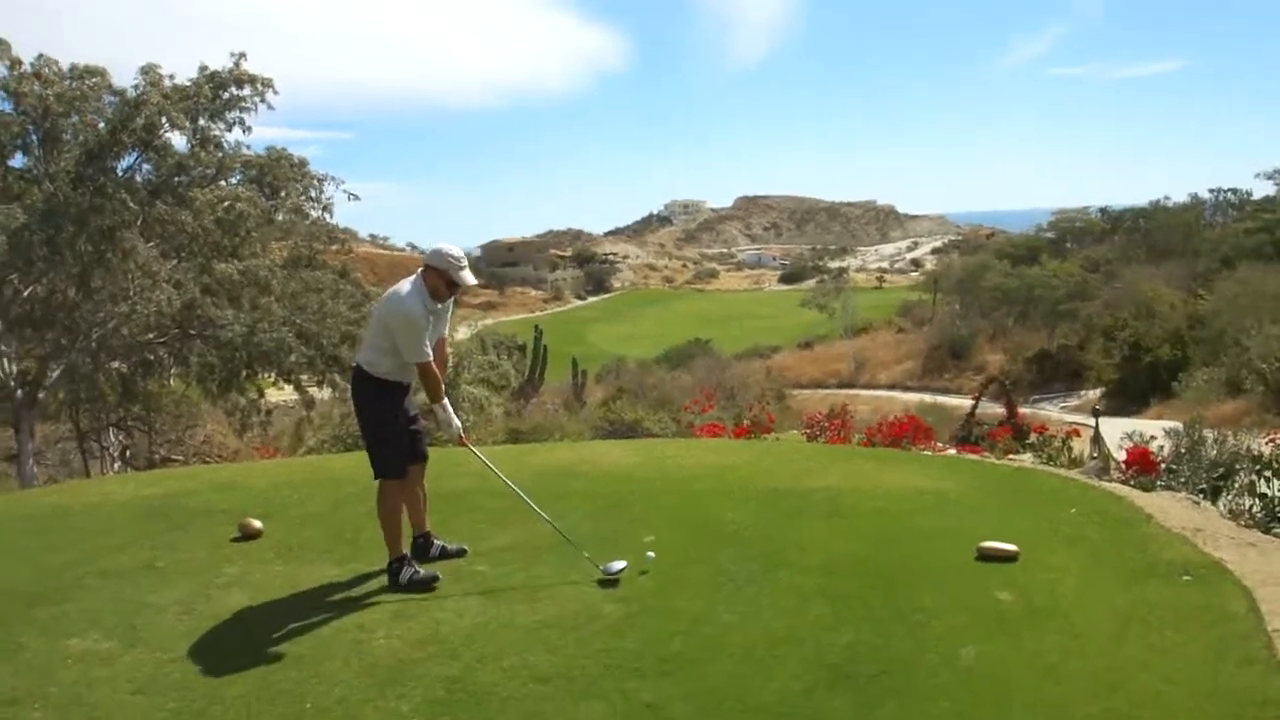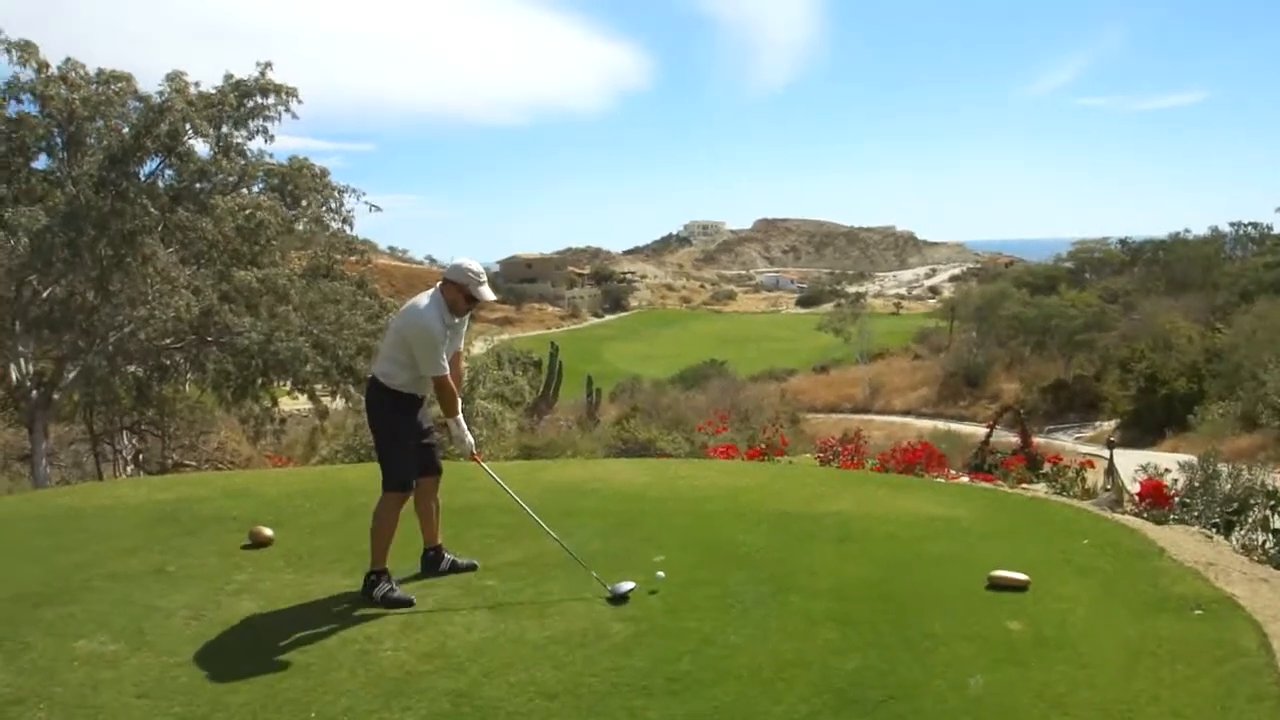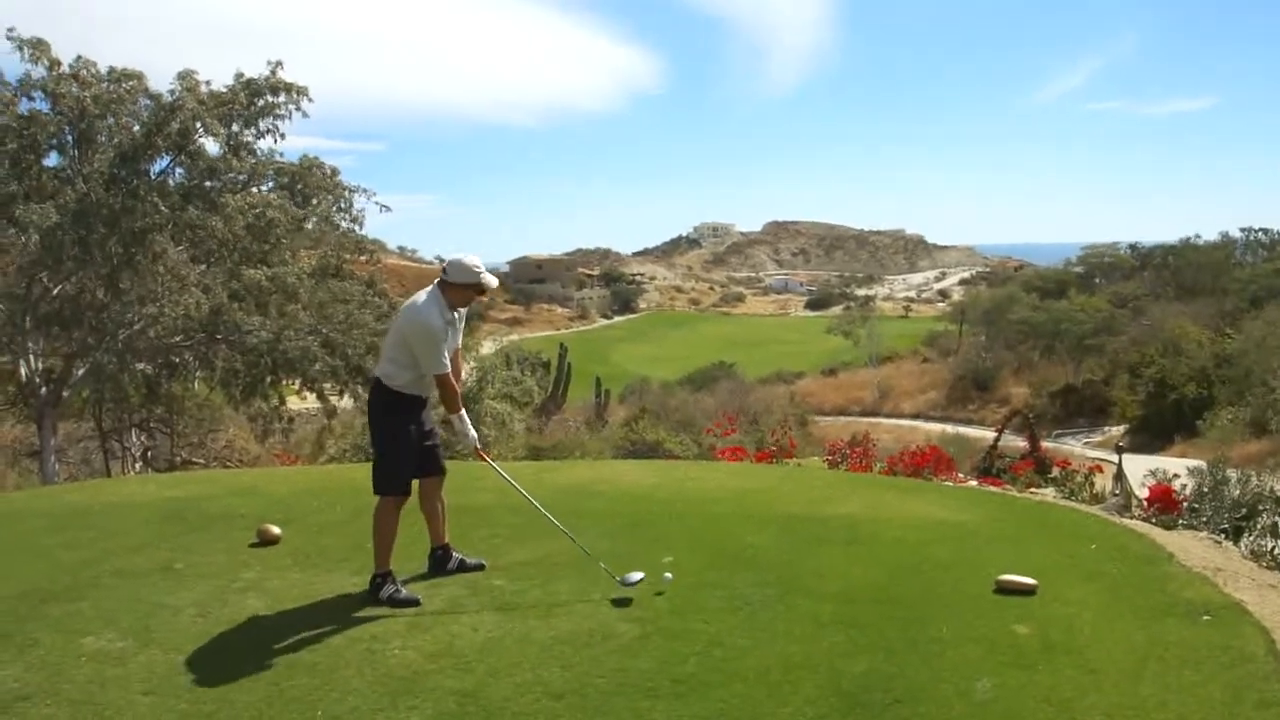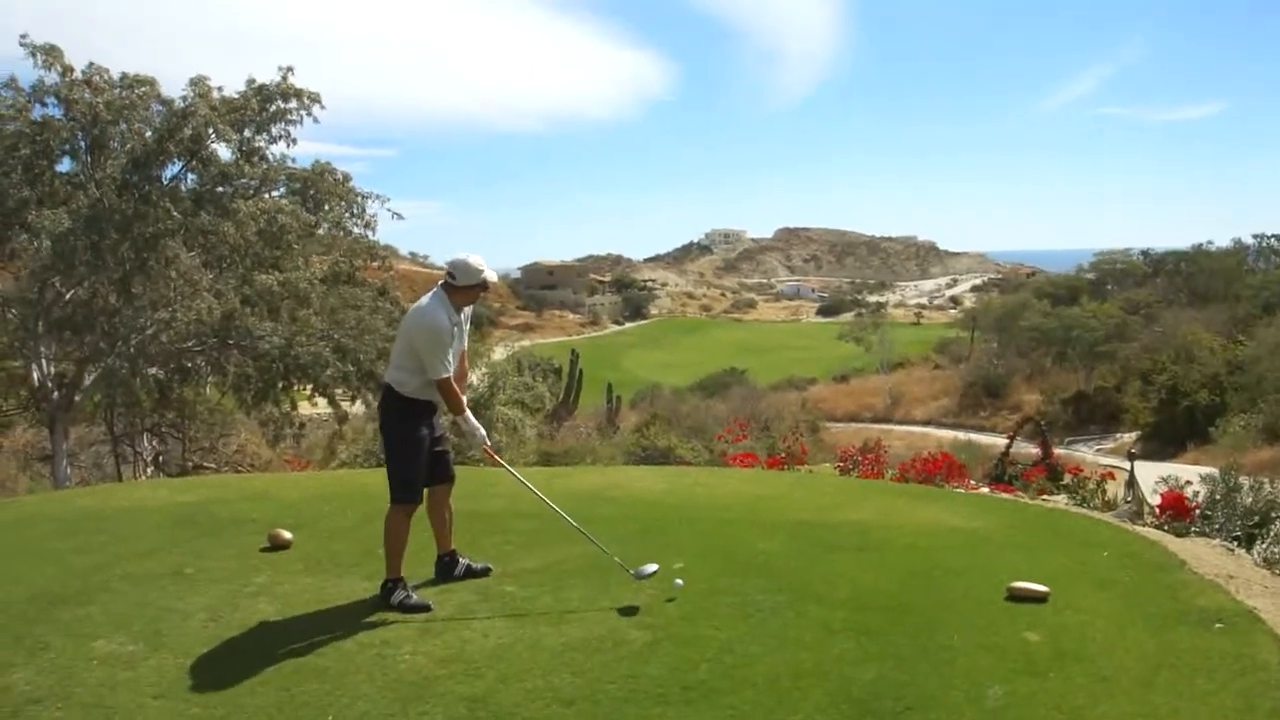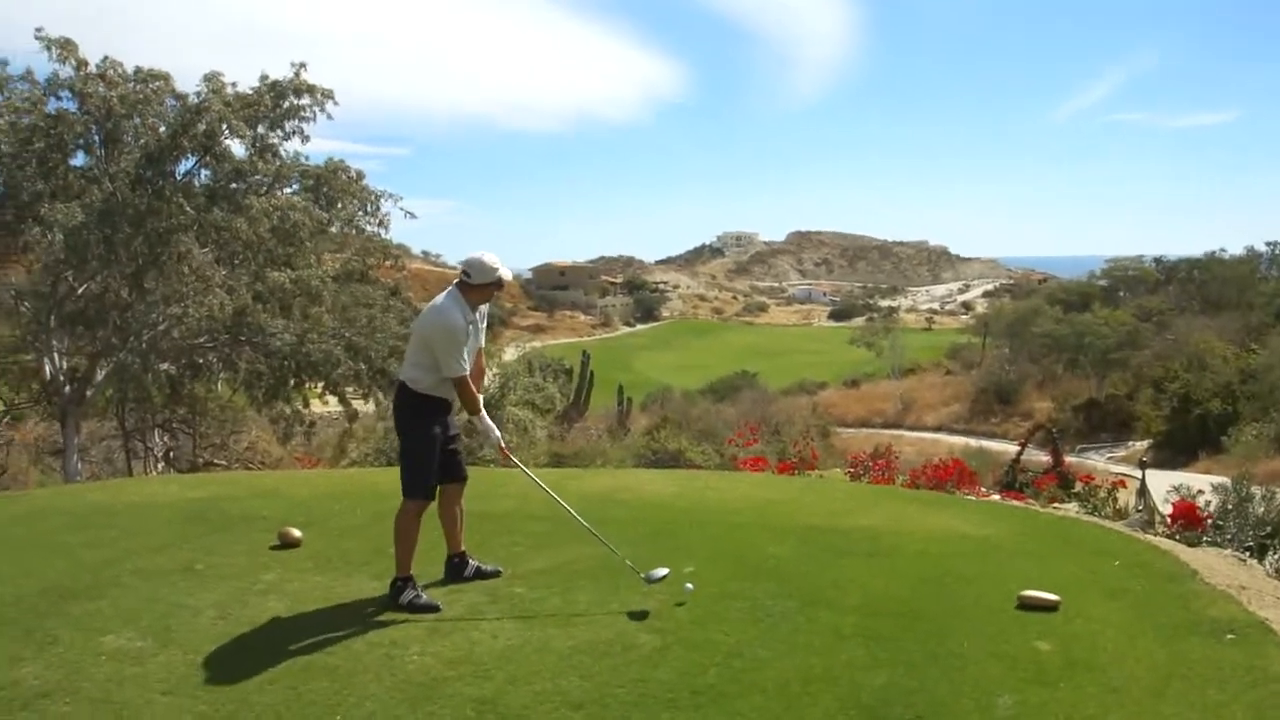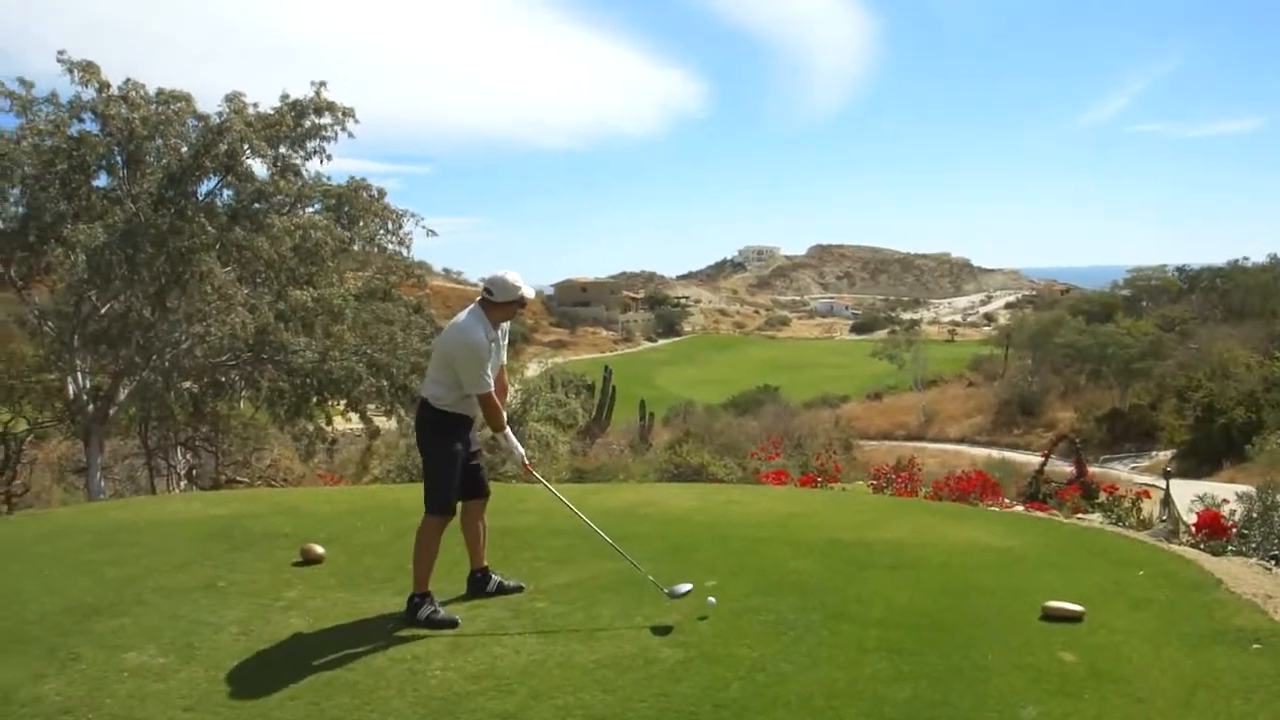
dt=0.2s
person 1, frame 1
left shoulder: (440, 296)
right shoulder: (406, 307)
left elbow: (440, 349)
right elbow: (426, 368)
left wrist: (440, 398)
right wrist: (446, 413)
left hip: (399, 386)
right hip: (375, 387)
left knee: (415, 466)
right knee: (394, 476)
left ankle: (423, 541)
right ankle: (398, 563)
person 1, frame 2
left shoulder: (457, 310)
right shoulder: (425, 320)
left elbow: (455, 363)
right elbow: (442, 382)
left wrist: (456, 410)
right wrist: (459, 429)
left hip: (414, 398)
right hip: (389, 399)
left knee: (429, 478)
right knee: (398, 488)
left ankle: (433, 555)
right ankle: (376, 576)
person 1, frame 3
left shoulder: (454, 307)
right shoulder: (425, 318)
left elbow: (454, 360)
right elbow: (444, 380)
left wrist: (456, 412)
right wrist: (463, 424)
left hip: (416, 400)
right hip: (392, 402)
left knee: (433, 477)
right knee: (395, 492)
left ankle: (441, 554)
right ankle: (381, 578)
person 1, frame 4
left shoulder: (460, 309)
right shoulder: (432, 321)
left elbow: (461, 362)
right elbow: (445, 383)
left wrist: (462, 408)
right wrist: (469, 423)
left hip: (427, 406)
right hip: (404, 408)
left knee: (442, 485)
right knee: (406, 500)
left ankle: (448, 561)
right ankle: (392, 584)
person 1, frame 5
left shoulder: (476, 308)
right shoulder: (447, 319)
left elbow: (477, 360)
right elbow: (461, 381)
left wrist: (478, 405)
right wrist: (484, 422)
left hip: (441, 404)
right hip: (419, 406)
left knee: (454, 484)
right knee: (418, 497)
left ankle: (457, 561)
right ankle: (402, 583)
person 1, frame 6
left shoulder: (496, 325)
right shoulder: (470, 337)
left elbow: (499, 378)
right elbow: (486, 398)
left wrist: (502, 425)
right wrist: (509, 440)
left hip: (462, 421)
right hip: (440, 422)
left knee: (476, 499)
right knee: (439, 512)
left ankle: (480, 576)
right ankle: (419, 599)
